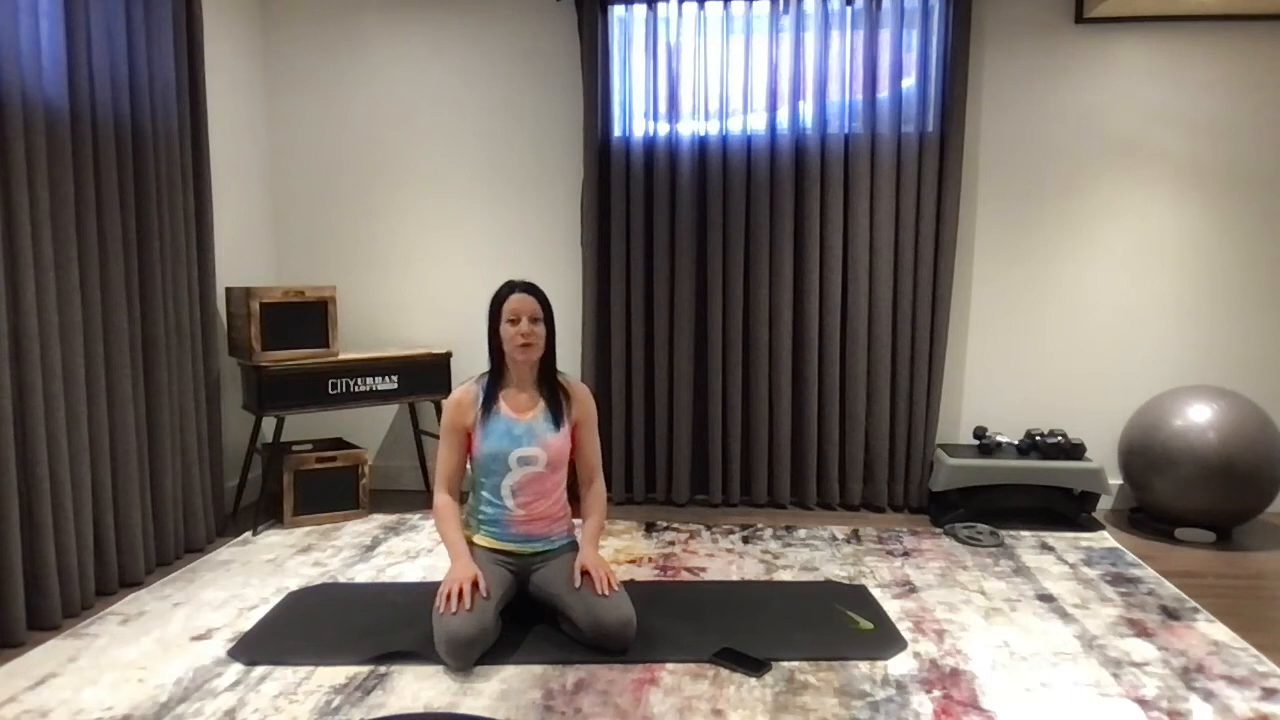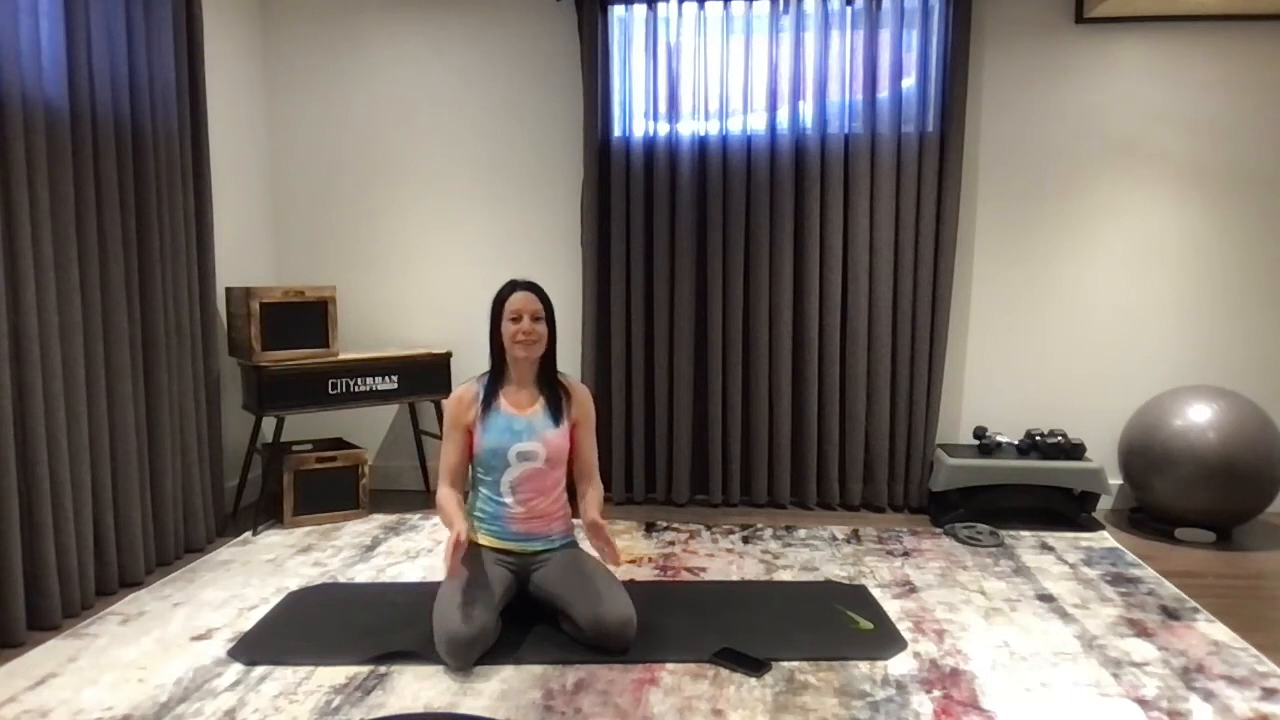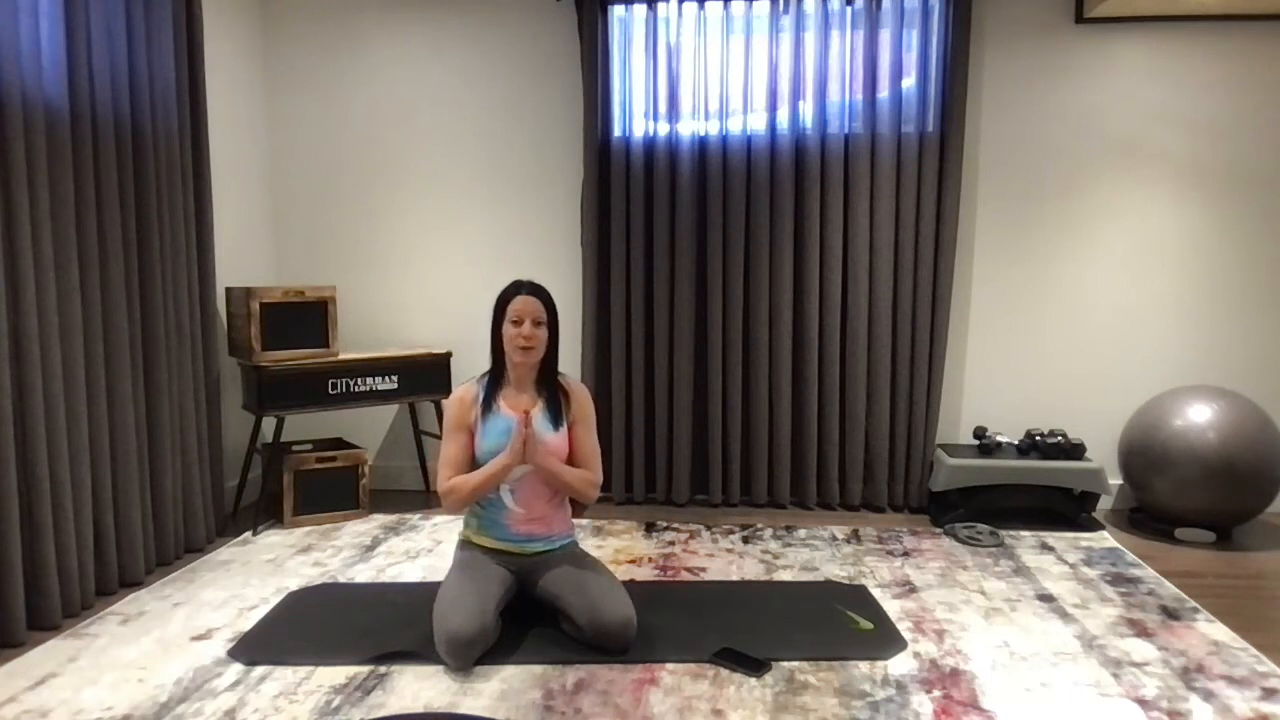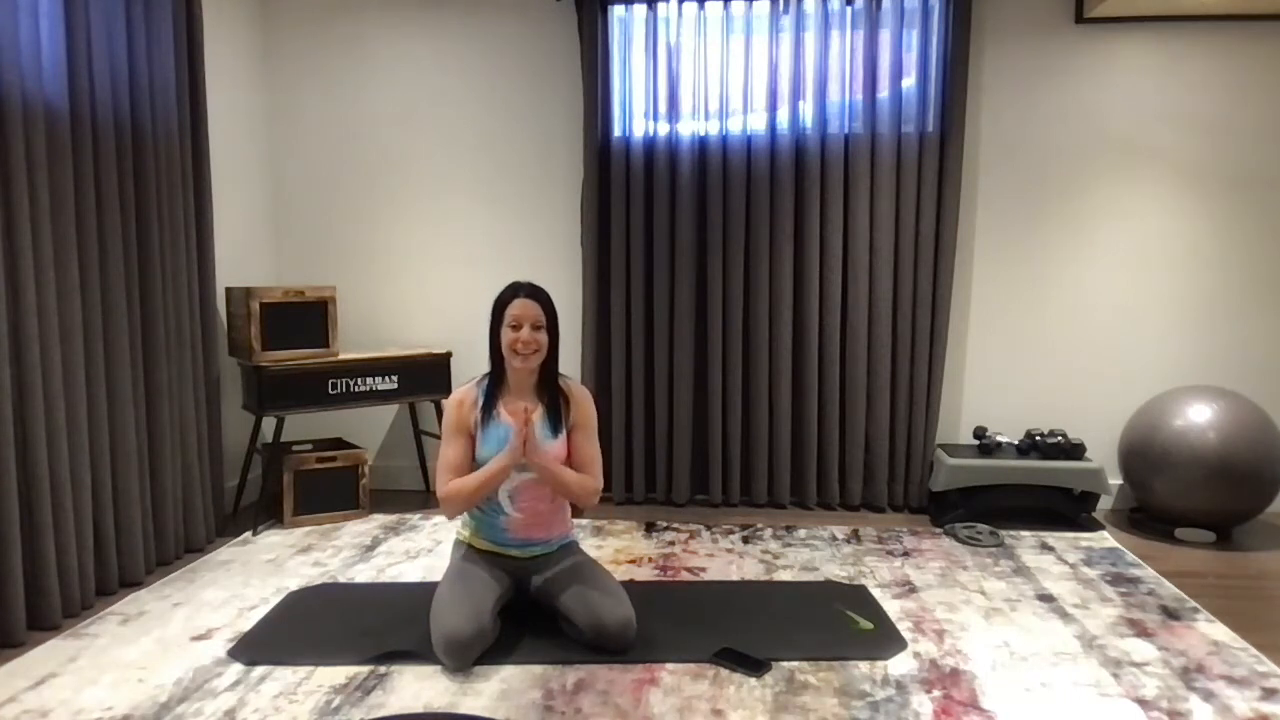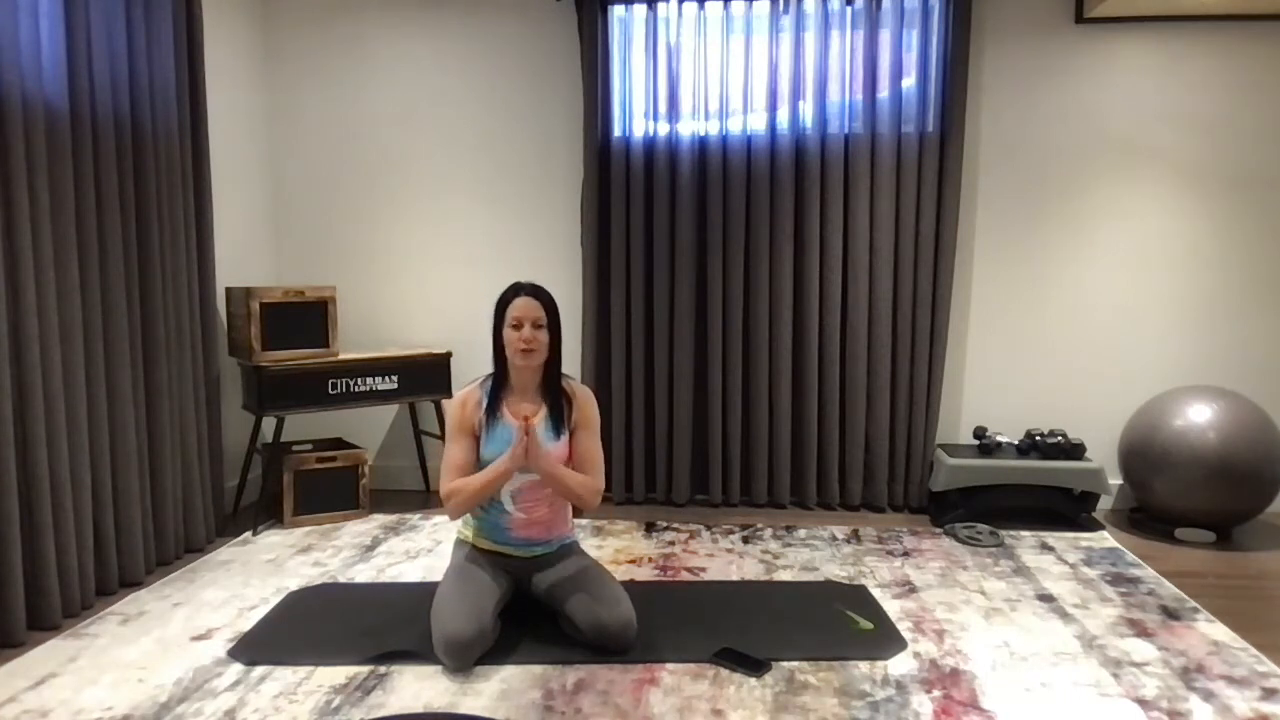
dt=1s
person 1, frame 1
left shoulder: (574, 397)
right shoulder: (466, 402)
left elbow: (592, 481)
right elbow: (445, 492)
left wrist: (590, 546)
right wrist: (460, 559)
left hip: (556, 547)
right hip: (487, 548)
left knee: (618, 628)
right knee: (458, 643)
left ankle: (538, 597)
right ankle: (499, 602)
person 1, frame 2
left shoulder: (574, 397)
right shoulder: (467, 400)
left elbow: (589, 480)
right elbow: (448, 486)
left wrist: (592, 515)
right wrist: (458, 525)
left hip: (555, 547)
right hip: (489, 547)
left knee: (618, 627)
right knee: (458, 642)
left ankle: (535, 597)
right ankle: (501, 600)
person 1, frame 3
left shoulder: (572, 396)
right shoulder: (467, 400)
left elbow: (591, 488)
right elbow: (449, 496)
left wrist: (539, 456)
right wrist: (509, 457)
left hip: (555, 548)
right hip: (485, 549)
left knee: (618, 628)
right knee: (459, 642)
left ankle: (535, 596)
right ankle: (506, 598)
person 1, frame 4
left shoulder: (573, 399)
right shoulder: (466, 403)
left elbow: (591, 494)
right elbow: (449, 502)
left wrist: (538, 458)
right wrist: (508, 457)
left hip: (554, 550)
right hip: (483, 551)
left knee: (618, 629)
right knee: (456, 644)
left ankle: (535, 597)
right ankle: (502, 599)
person 1, frame 5
left shoulder: (576, 400)
right shoulder: (469, 403)
left elbow: (592, 495)
right elbow: (452, 502)
left wrist: (540, 460)
right wrist: (511, 459)
left hip: (555, 550)
right hip: (484, 550)
left knee: (619, 630)
right knee: (457, 646)
left ankle: (534, 596)
right ankle: (503, 598)
